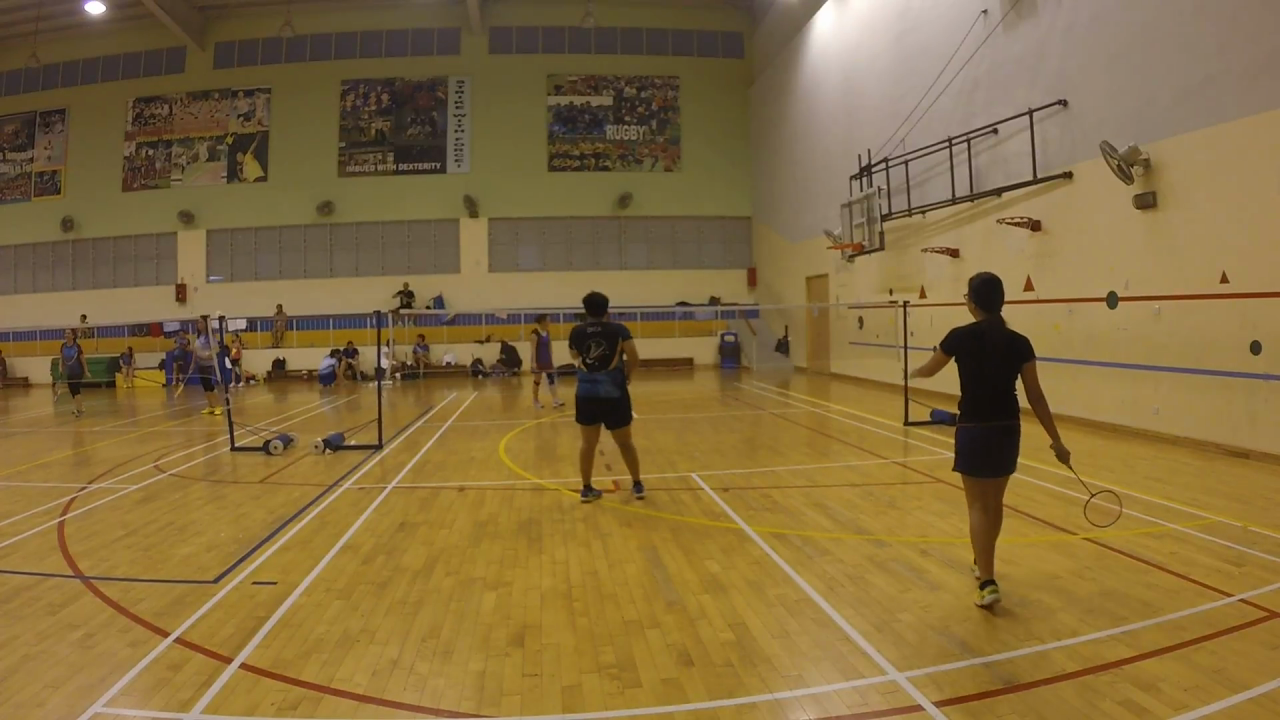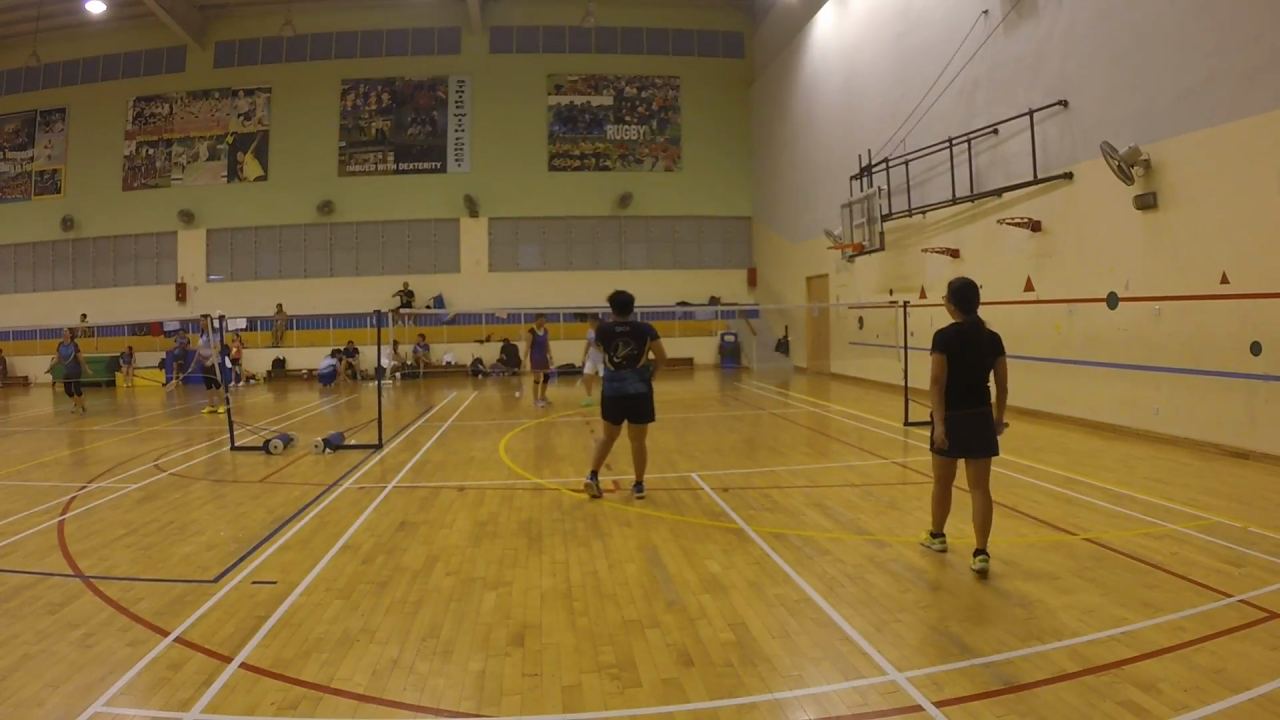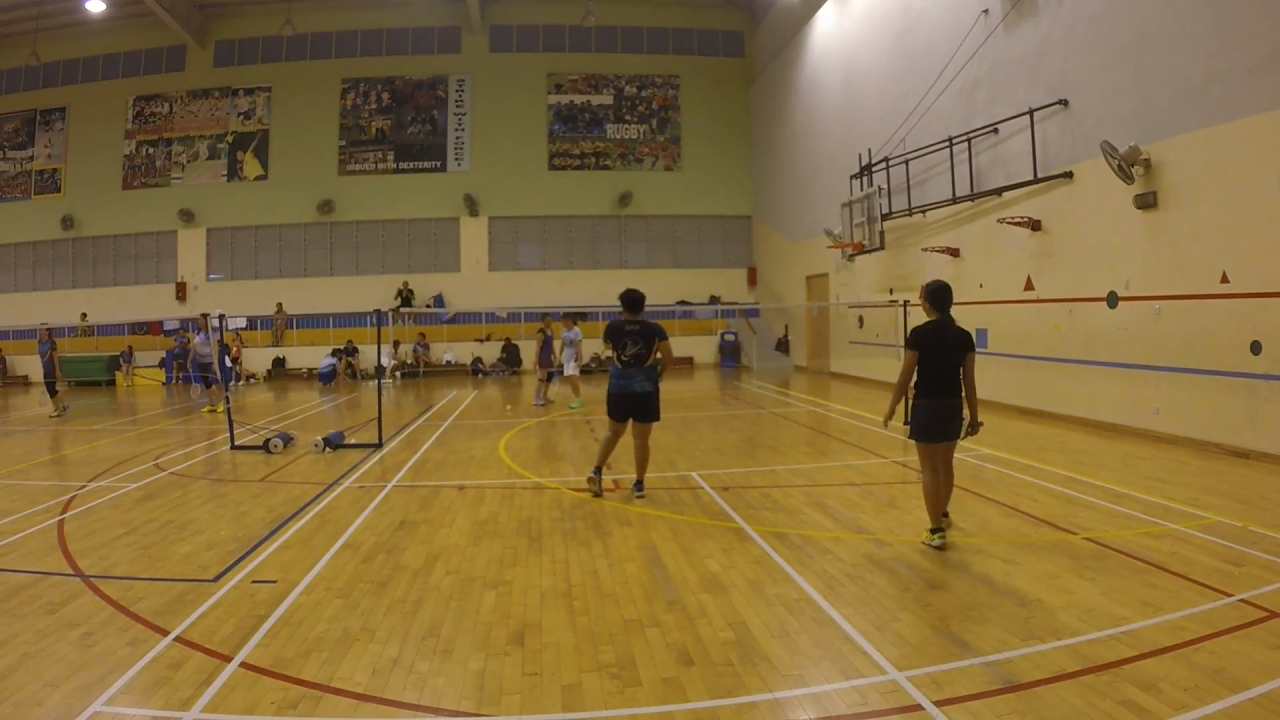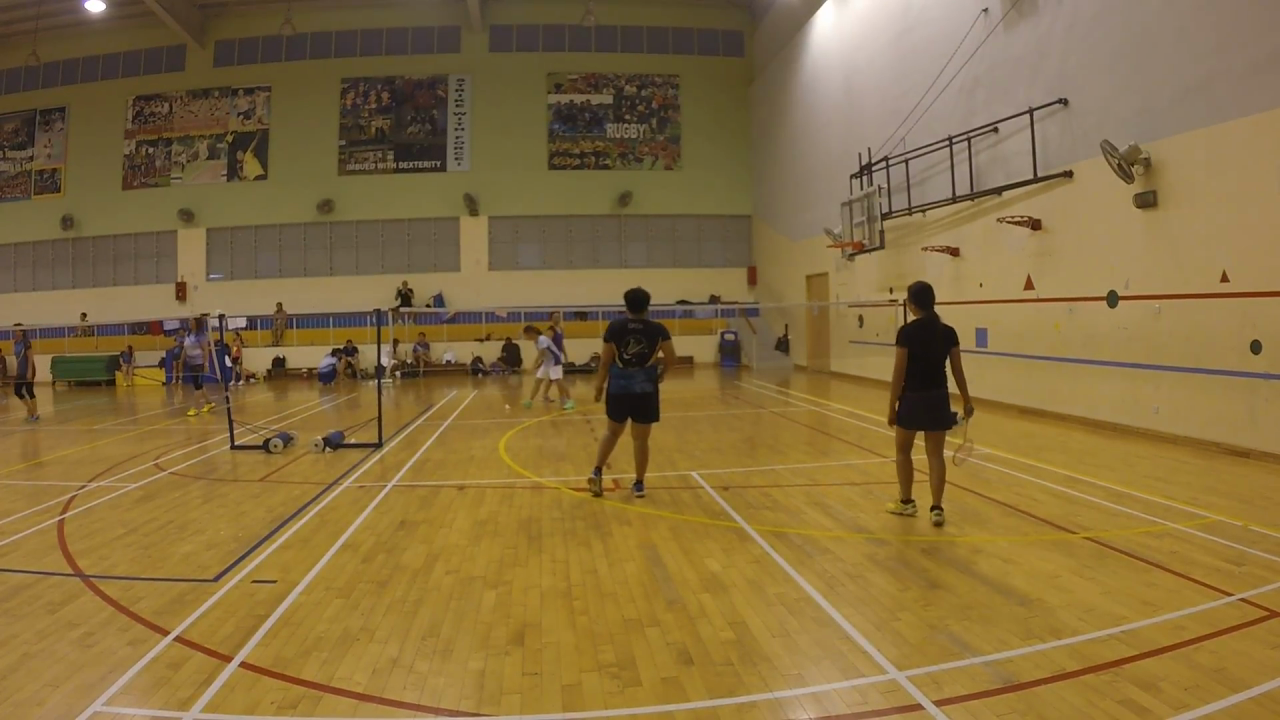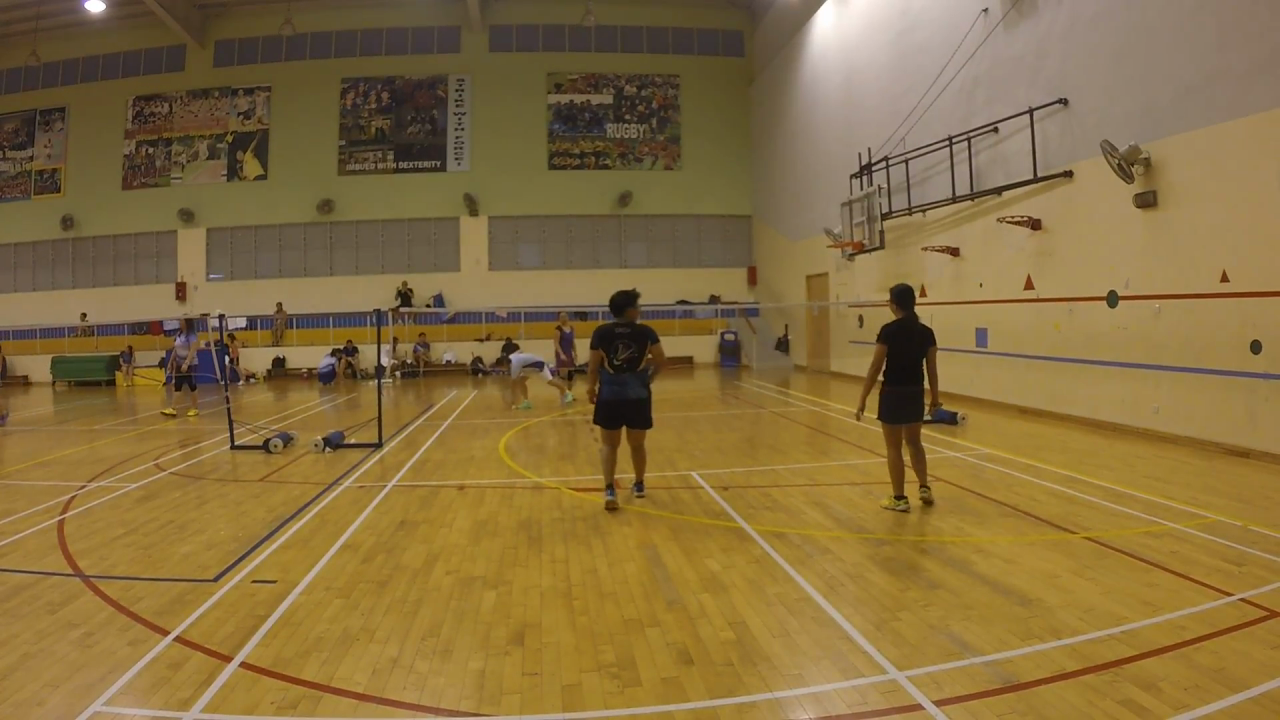
dt=0.5s
person 1, frame 1
left shoulder: (960, 337)
right shoulder: (1019, 343)
left elbow: (929, 370)
right elbow: (1035, 396)
left wrist: (914, 372)
right wrist: (1056, 440)
left hip: (974, 431)
right hip: (1007, 430)
left knee: (979, 508)
right knee: (994, 502)
left ankle: (988, 585)
right ankle: (982, 564)
person 1, frame 2
left shoulder: (944, 337)
right shoulder: (992, 339)
left elbow: (937, 382)
right elbow: (1002, 386)
left wrist: (938, 424)
right wrist: (999, 418)
left hip: (953, 419)
right hip: (982, 419)
left knee: (943, 482)
right knee: (980, 487)
left ankle: (936, 536)
right ankle: (980, 552)
person 1, frame 3
left shoulder: (919, 334)
right shoulder: (964, 336)
left elbow: (906, 376)
right elbow: (969, 381)
left wrist: (892, 407)
right wrist: (974, 416)
left hip: (927, 407)
right hip: (953, 407)
left knee: (931, 469)
right knee: (945, 462)
left ankle: (936, 531)
right ankle: (943, 516)
person 1, frame 4
left shoulder: (907, 332)
right shoulder: (948, 332)
left elbow: (899, 372)
right elbow: (957, 370)
left wrist: (891, 405)
right wrist: (966, 400)
left hip: (912, 399)
right hip: (938, 398)
left knee: (903, 451)
right knee: (935, 454)
left ankle: (906, 502)
right ankle: (937, 509)
person 1, frame 5
left shoulder: (889, 331)
right shoulder: (926, 332)
left elbow: (875, 367)
right elbow: (932, 369)
left wrist: (863, 399)
right wrist: (934, 396)
left hip: (893, 393)
right hip: (915, 393)
left knee: (894, 447)
right knee: (914, 442)
left ankle: (899, 498)
right ankle: (924, 488)
person 2, frame 1
left shoulder: (577, 332)
right shoulder: (618, 330)
right elbow: (634, 358)
right wrist: (628, 374)
left hip: (586, 393)
right hip: (613, 393)
left knee: (588, 442)
right knee: (624, 442)
left ankle: (587, 488)
right ankle: (637, 485)
person 2, frame 2
left shoulder: (603, 330)
right shoulder: (645, 329)
right elbow: (661, 357)
right wrist: (653, 371)
left hip: (612, 391)
right hip: (639, 391)
left knee: (608, 436)
right knee: (638, 440)
left ankle: (593, 476)
right ankle: (638, 485)
person 2, frame 3
left shoulder: (613, 327)
right shoulder: (655, 329)
right elbow: (668, 358)
right wrist: (660, 371)
left hip: (619, 389)
right hip: (645, 390)
left knee: (613, 432)
right knee: (641, 438)
left ankle: (596, 471)
right ankle: (639, 484)
person 2, frame 4
left shoulder: (614, 327)
right shoulder: (658, 329)
left elbow: (605, 361)
right elbow: (671, 359)
left wrist: (599, 385)
right wrist: (661, 373)
left hip: (618, 389)
right hip: (645, 390)
left knee: (612, 432)
right knee: (640, 439)
left ankle: (596, 472)
right ankle: (639, 484)
person 2, frame 5
left shoulder: (601, 333)
right shoulder: (645, 332)
left elbow: (593, 367)
right elbow: (661, 361)
left wrist: (591, 388)
right wrist: (650, 375)
left hip: (609, 396)
right hip: (638, 396)
left knee: (609, 444)
right knee: (637, 443)
left ankle: (610, 490)
right ankle: (639, 484)
